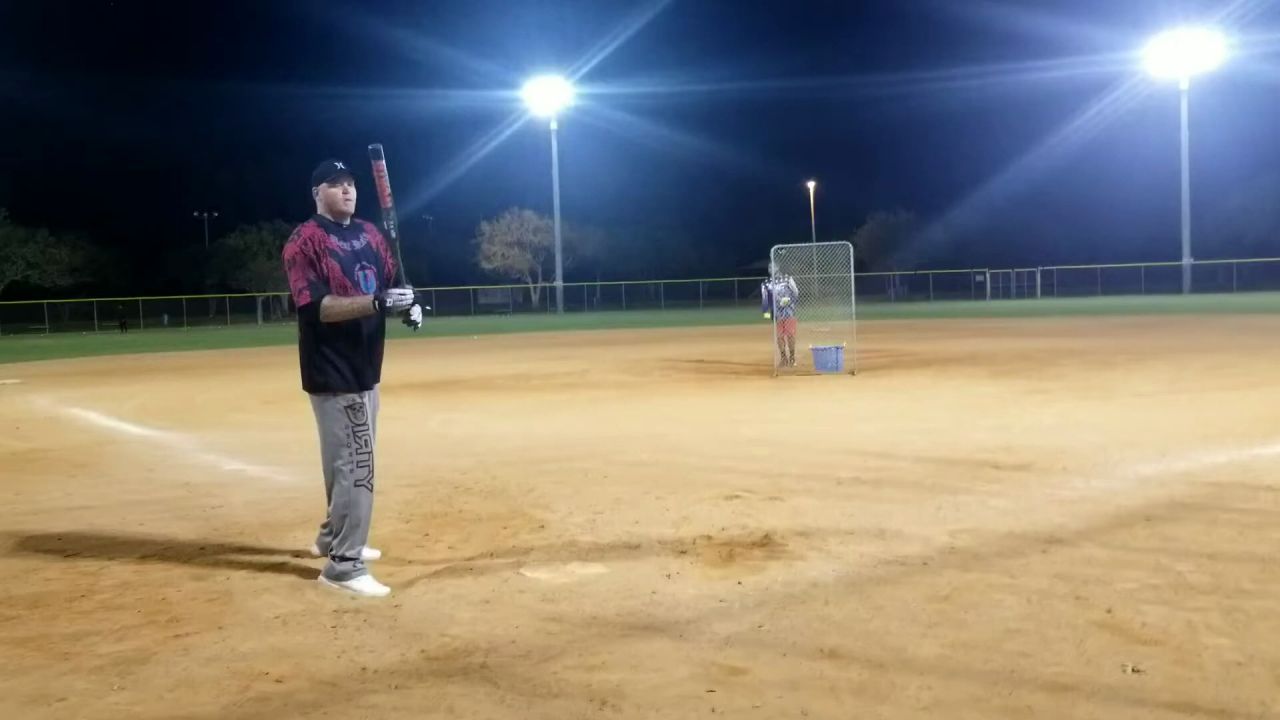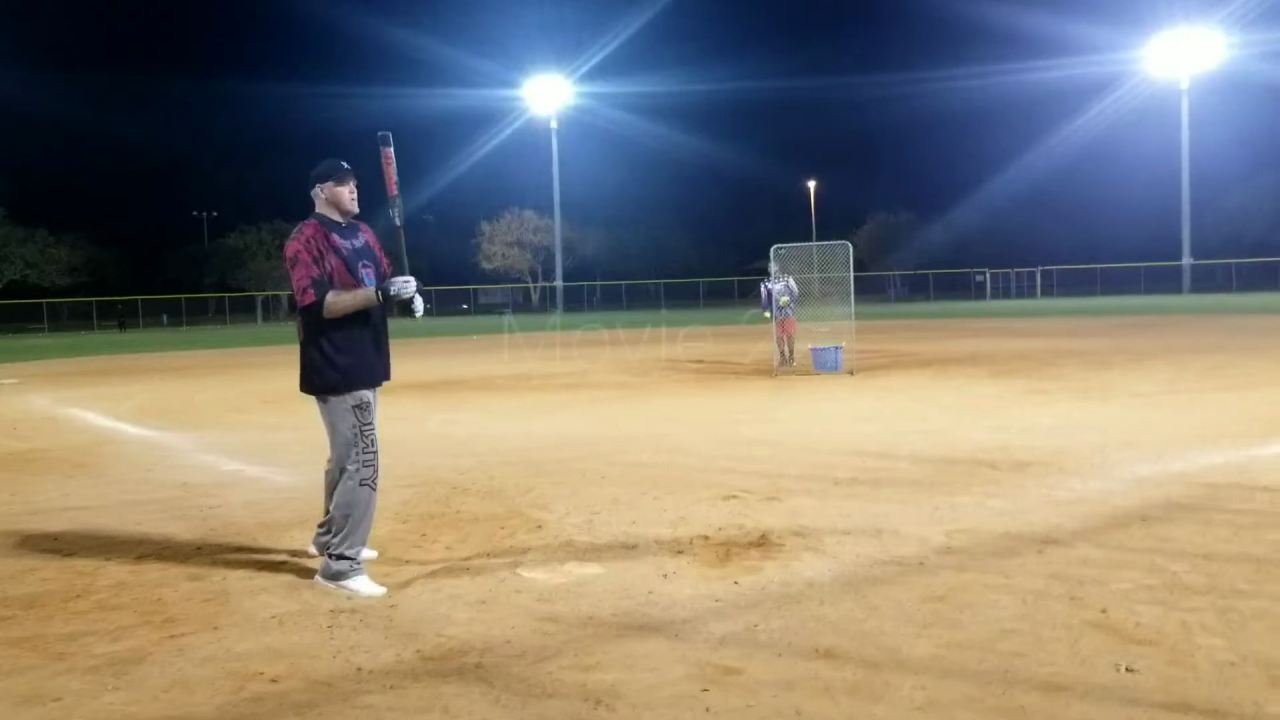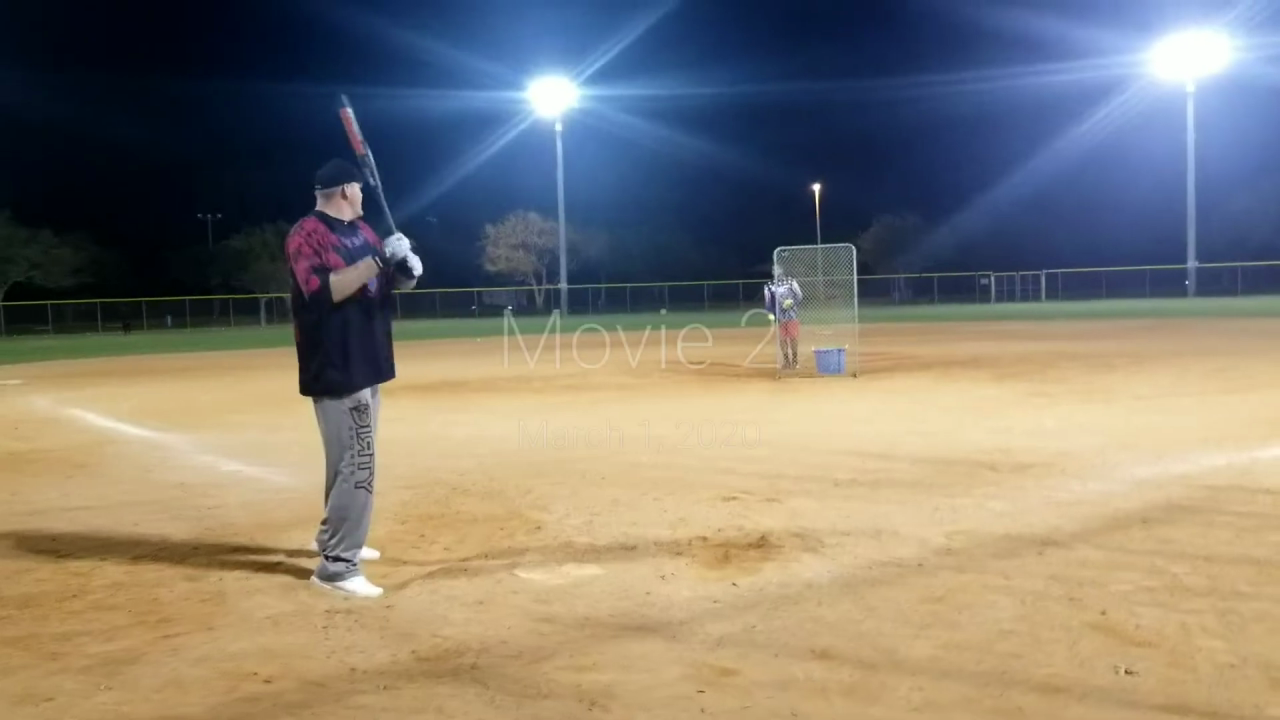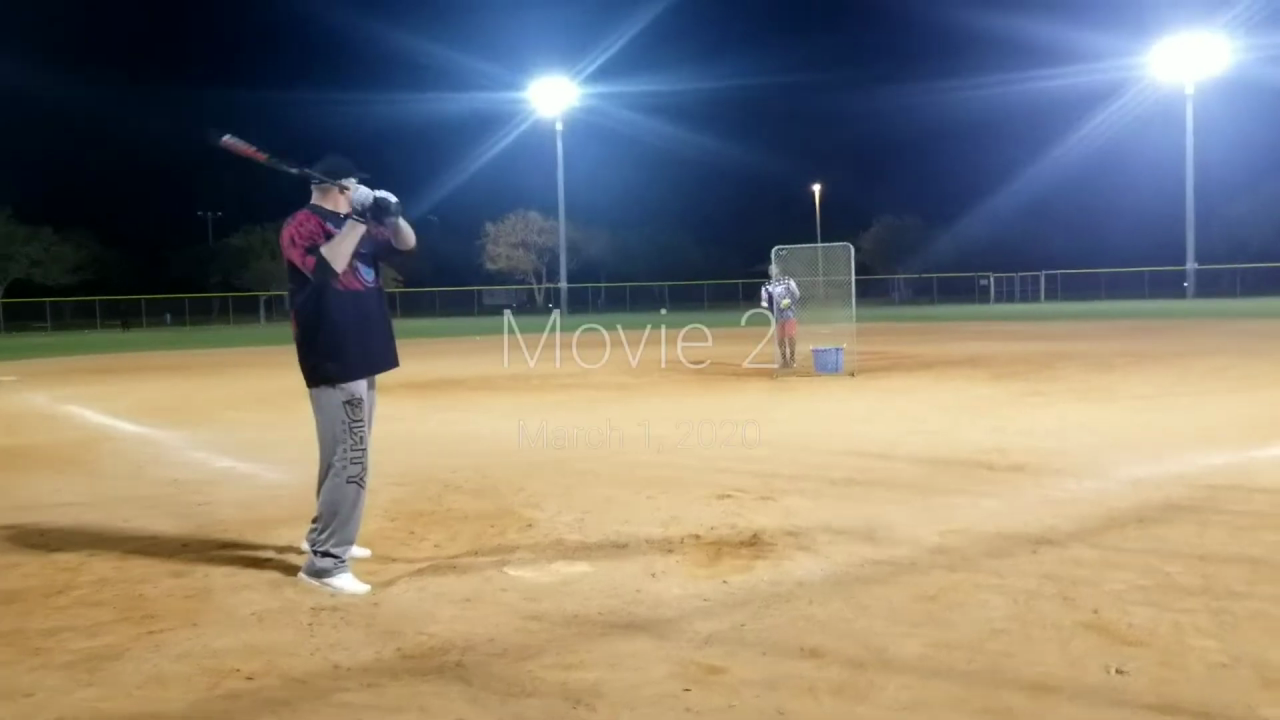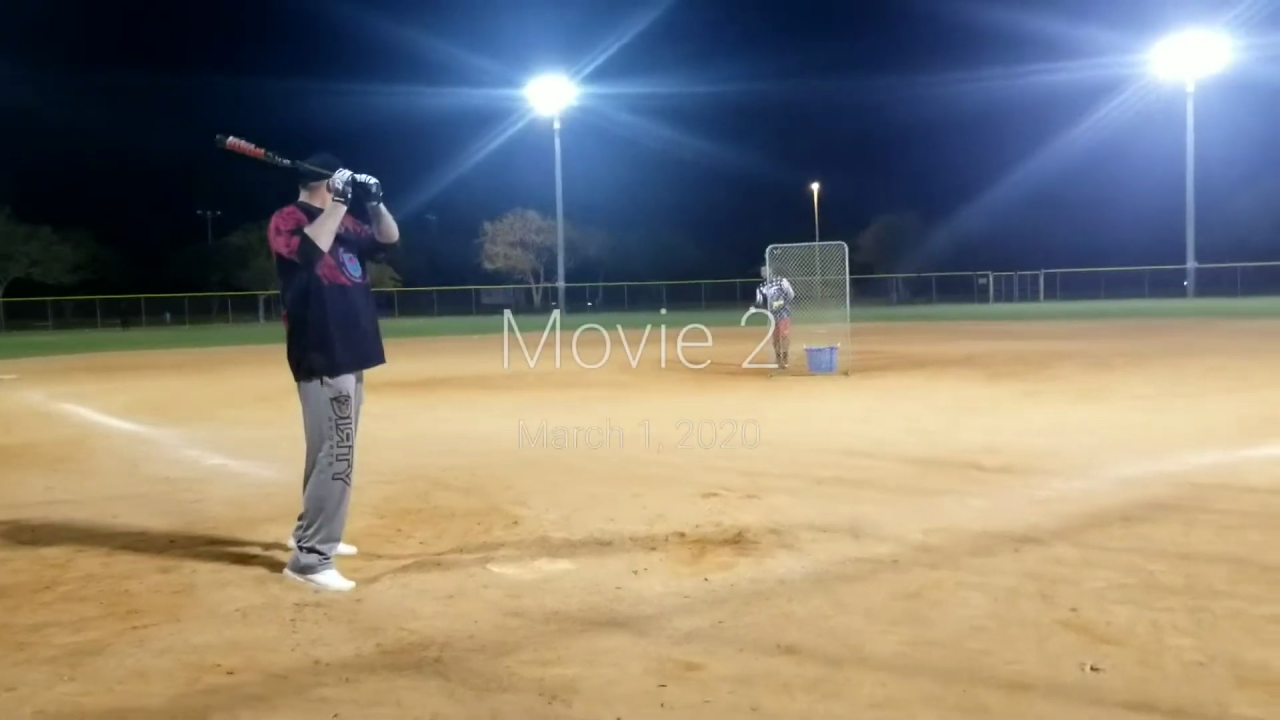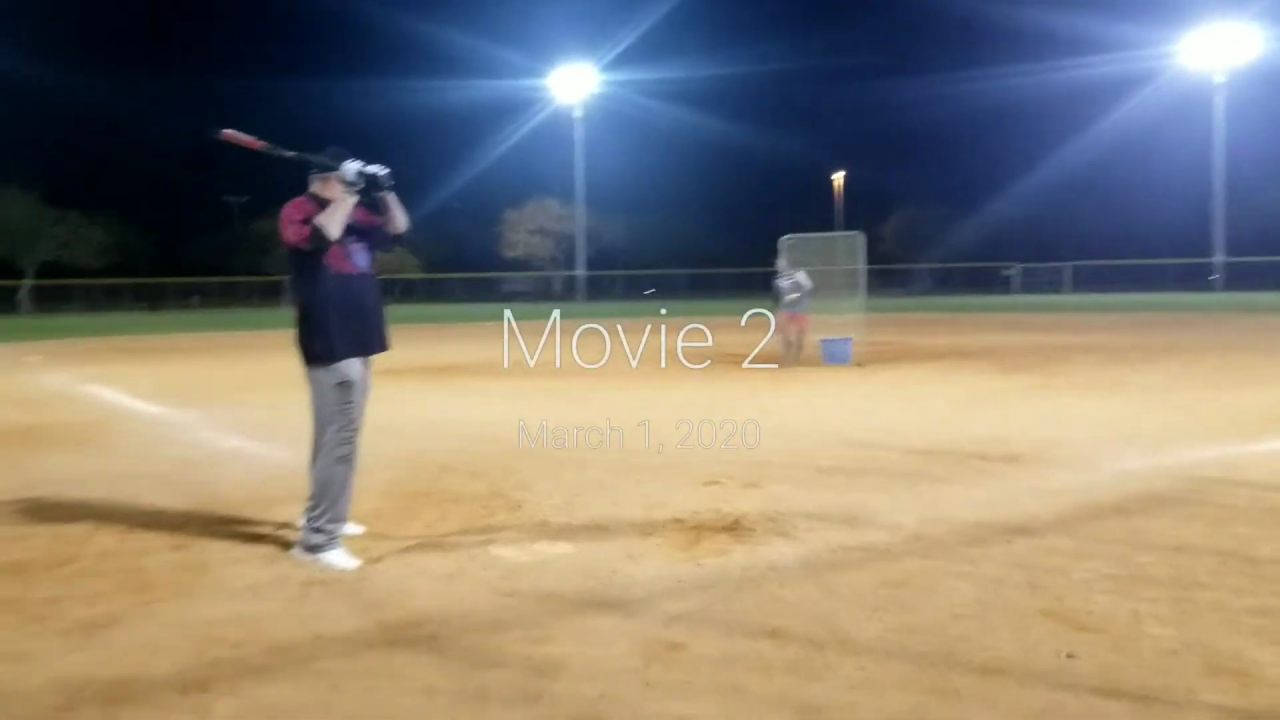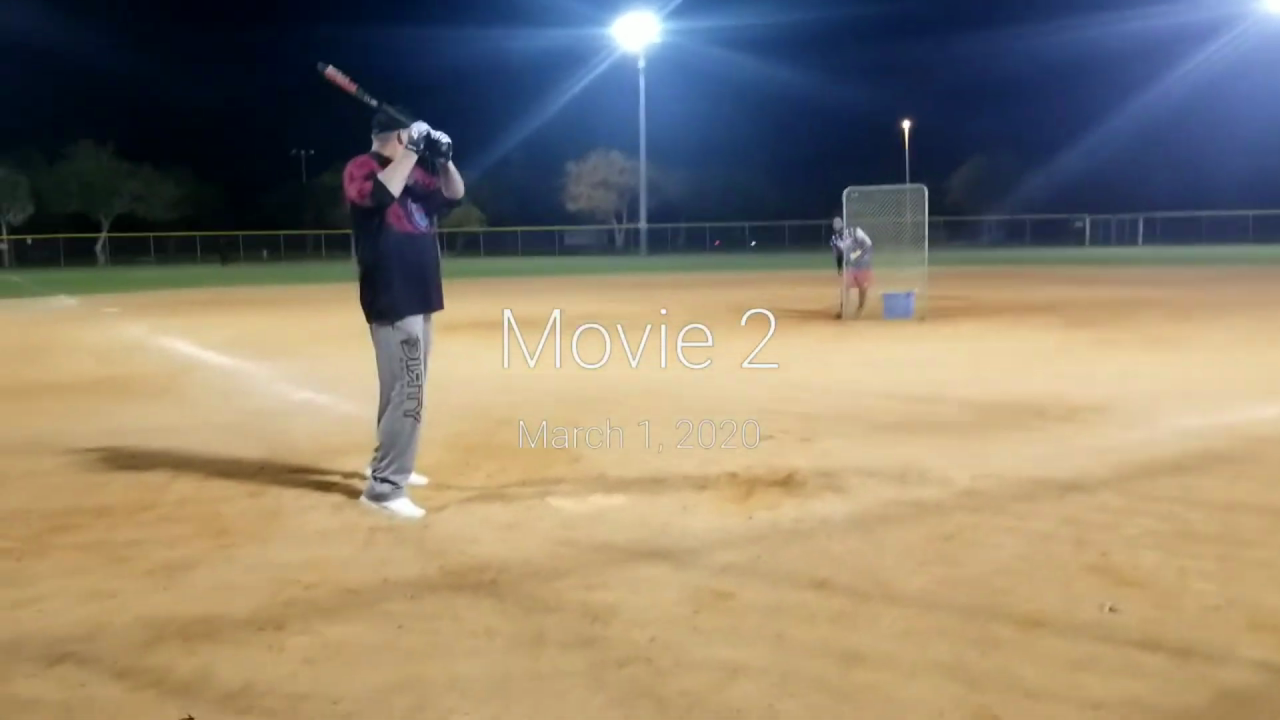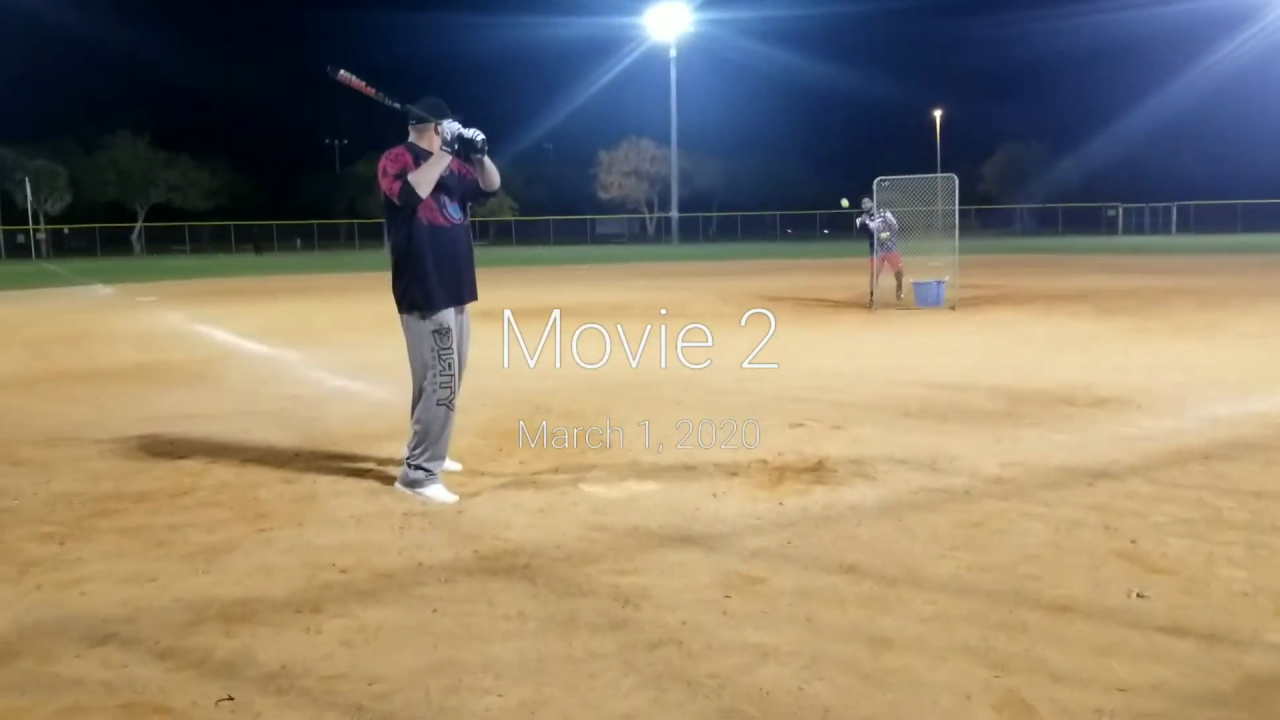
dt=0.3s
person 1, frame 1
left shoulder: (370, 233)
right shoulder: (305, 242)
left elbow: (390, 280)
right elbow: (317, 307)
left wrist: (405, 303)
right wrist: (377, 302)
left hip: (366, 366)
right hip: (333, 372)
left knee: (351, 459)
right knee: (354, 464)
left ankle: (335, 536)
right ankle: (343, 565)
person 1, frame 2
left shoulder: (363, 233)
right shoulder: (306, 239)
left elbow: (384, 282)
right elbow: (319, 305)
left wrist: (404, 294)
right wrist: (380, 294)
left hip: (366, 364)
right hip: (336, 370)
left knee: (347, 458)
right knee: (362, 462)
left ankle: (330, 536)
right ankle: (340, 564)
person 1, frame 3
left shoulder: (363, 232)
right shoulder: (307, 234)
left elbow: (394, 283)
right elbow: (326, 291)
left wrist: (405, 264)
right wrist: (379, 256)
left hip: (367, 363)
right hip: (335, 368)
left knee: (351, 460)
right knee: (356, 464)
left ankle: (334, 536)
right ankle: (337, 565)
person 1, frame 4
left shoulder: (356, 224)
right shoulder: (302, 225)
left elbow: (406, 244)
right elbow: (325, 267)
left wrist: (390, 212)
right wrist: (358, 218)
left hip: (362, 356)
right hip: (333, 360)
left knee: (345, 454)
right knee: (348, 458)
left ankle: (325, 534)
right ankle: (325, 561)
person 1, frame 5
left shoulder: (343, 223)
right shoulder: (288, 219)
left elbow: (388, 239)
right elbow: (309, 249)
left wrist: (372, 200)
right wrist: (339, 201)
left hip: (350, 351)
right hip: (321, 356)
left knee: (333, 450)
right knee: (334, 455)
left ankle: (312, 532)
right ankle: (310, 557)
person 1, frame 6
left shoulder: (354, 212)
right shoulder: (299, 209)
left elbow: (397, 229)
right elbow: (318, 237)
left wrist: (383, 191)
right wrist: (348, 192)
left hip: (357, 339)
right hip: (329, 342)
left knee: (342, 433)
right knee: (338, 437)
left ankle: (323, 513)
right ankle: (318, 536)
person 1, frame 7
left shoulder: (413, 173)
right shoulder: (362, 167)
left elbow: (453, 195)
right elbow: (381, 194)
left wrist: (442, 157)
right wrist: (413, 152)
left hip: (419, 297)
right hip: (391, 300)
left knee: (406, 388)
right knee: (406, 391)
left ankle: (388, 463)
right ankle: (384, 486)
person 1, frame 8
left shoulder: (450, 164)
right shoulder: (397, 159)
left elbow: (490, 186)
right elbow: (409, 194)
left wrist: (478, 152)
right wrist: (445, 150)
left hip: (453, 287)
right hip: (424, 291)
left knee: (450, 376)
right knee: (440, 380)
left ankle: (426, 449)
right ankle: (418, 473)
